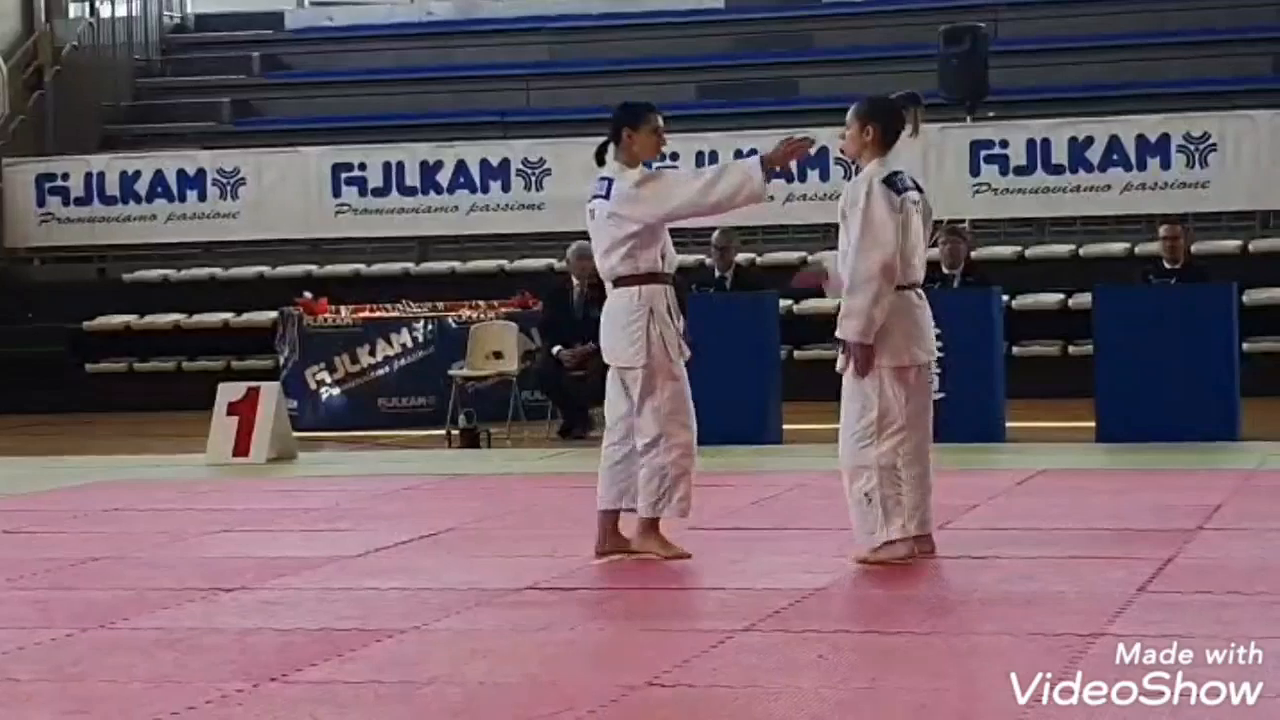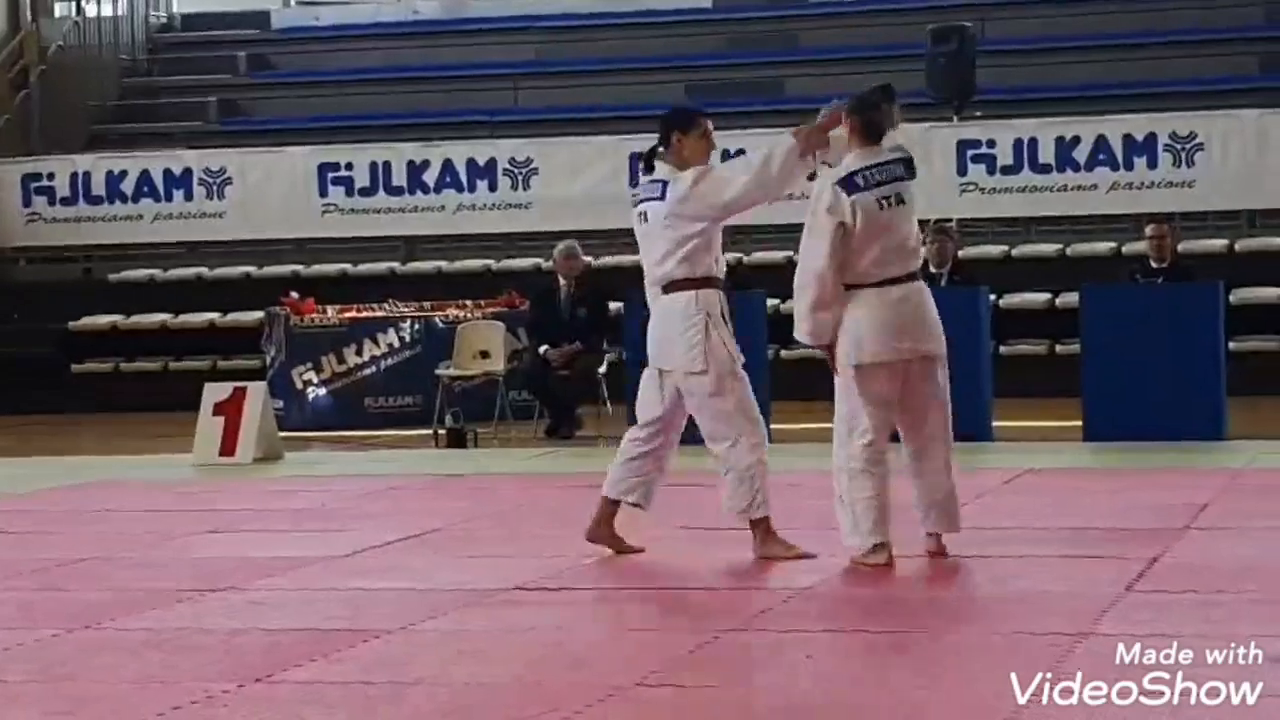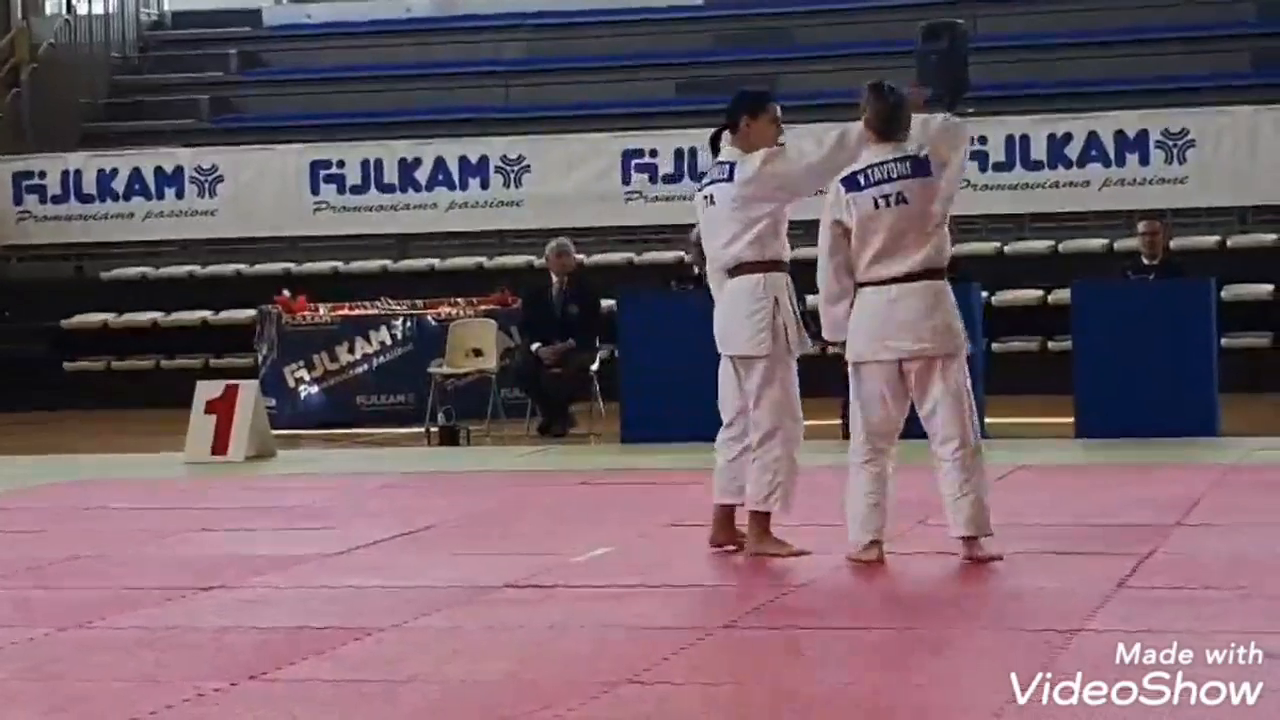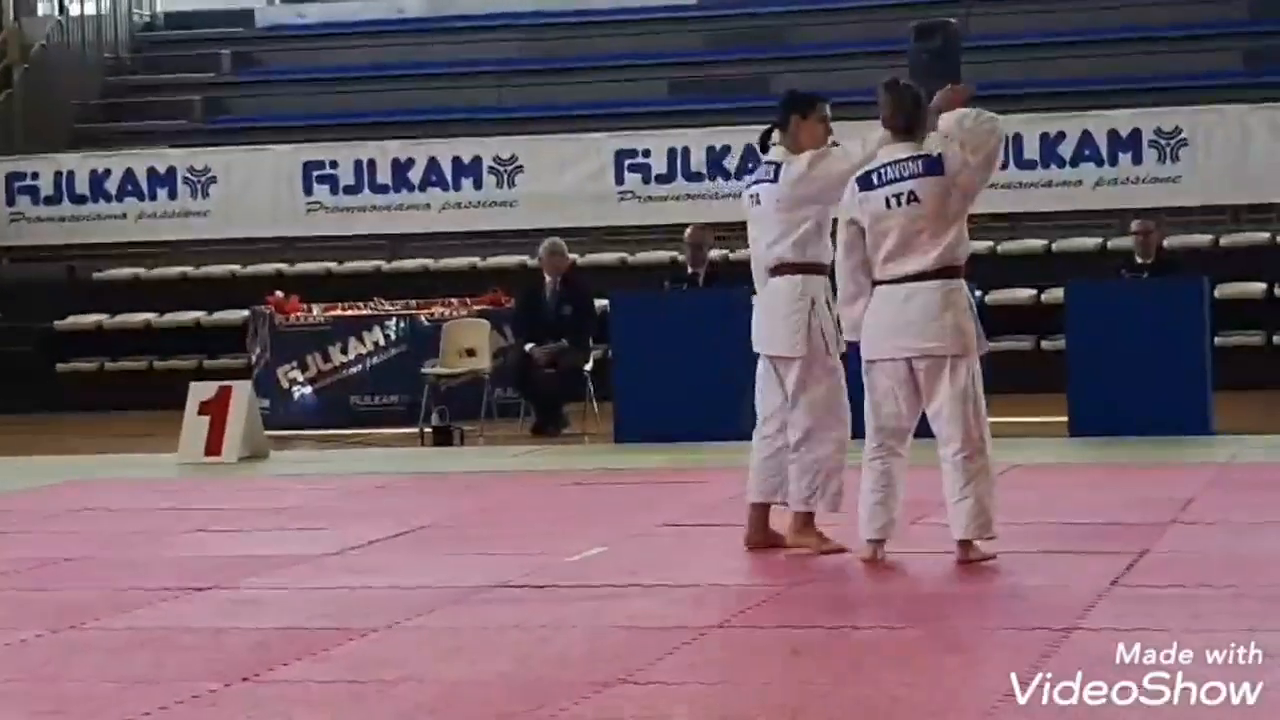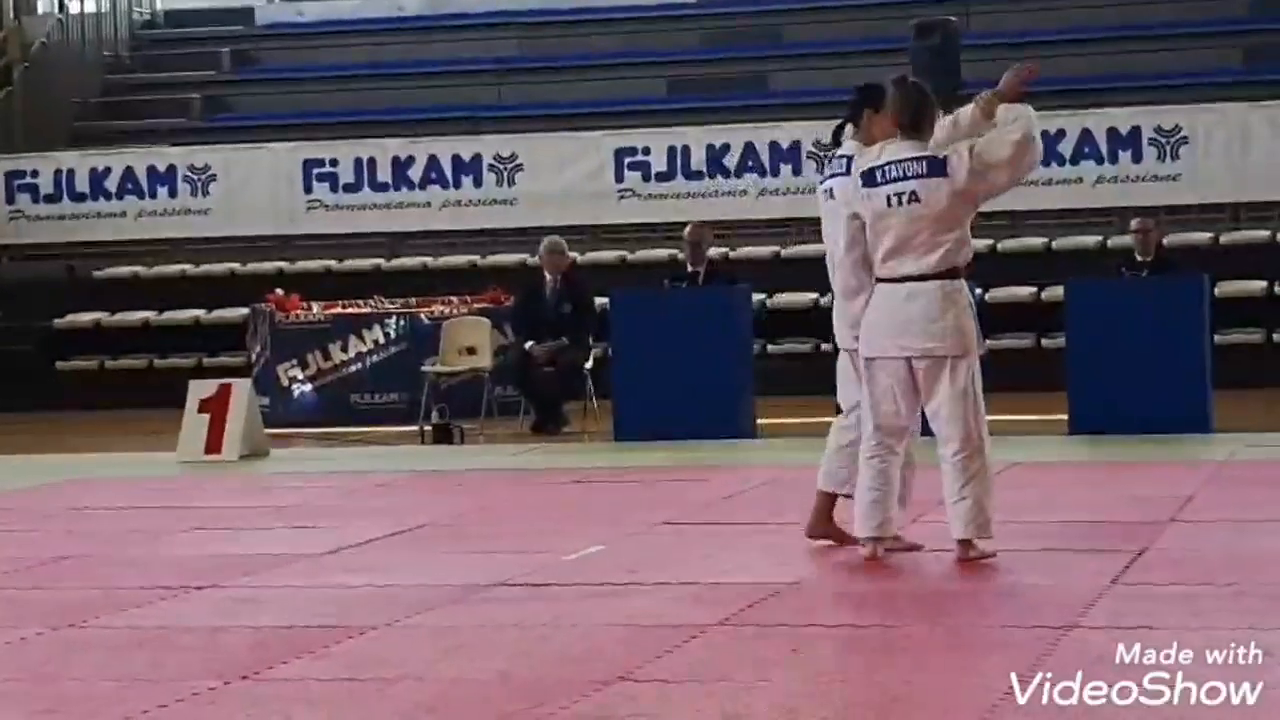
dt=0.4s
person 1, frame 1
left shoulder: (871, 185)
right shoulder: (908, 184)
left elbow: (872, 266)
left wrist: (858, 332)
right wrist: (831, 276)
left hip: (885, 325)
right hip: (912, 317)
left knee: (867, 438)
right knee: (908, 435)
left ankle: (889, 537)
right ankle: (917, 532)
person 1, frame 2
left shoulder: (833, 187)
right shoulder: (905, 166)
left elbow: (818, 267)
left wrist: (819, 331)
left hip: (865, 320)
right hip: (915, 310)
left knee: (861, 439)
right knee: (928, 432)
left ankle: (873, 543)
right ankle: (935, 532)
person 1, frame 3
left shoulder: (844, 187)
right shoulder: (932, 164)
left elbow: (832, 269)
right elbow: (954, 128)
left wrist: (840, 328)
right wrist: (909, 119)
left hip: (874, 317)
right hip: (929, 309)
left knee: (871, 440)
right knee: (954, 432)
left ankle: (868, 540)
right ankle: (971, 536)
person 1, frame 4
left shoulder: (860, 186)
right shoulder: (950, 163)
left elbow: (850, 270)
right elbow: (988, 126)
left wrist: (859, 327)
right wrist: (942, 114)
left hip: (886, 316)
right hip: (941, 309)
left knee: (884, 437)
right knee: (961, 434)
left ankle: (873, 538)
right ankle: (968, 537)
person 1, frame 5
left shoulder: (865, 179)
right shoulder: (957, 167)
right elbow: (1022, 141)
left wrist: (857, 322)
right wrist: (1004, 101)
left hip: (884, 313)
right hip: (941, 310)
left knee: (882, 434)
right knee: (960, 433)
left ankle: (872, 534)
right ankle: (967, 536)
person 2, frame 1
left shoulder: (612, 186)
right shoulder: (633, 187)
right elbow: (700, 189)
right wrist: (768, 161)
left hip: (628, 311)
right hip: (642, 314)
left knee: (626, 428)
right knee: (667, 426)
left ankle: (610, 533)
right ankle: (649, 530)
person 2, frame 2
left shoulder: (651, 193)
right shoulder: (689, 188)
right elbow: (753, 175)
right wrist: (811, 132)
left hip: (668, 317)
right hip: (696, 318)
left knee: (654, 428)
right knee: (739, 429)
left ankle: (603, 521)
right ankle: (763, 534)
person 2, frame 3
left shoulder: (712, 180)
right shoulder: (759, 170)
right elbow: (826, 154)
left hip: (733, 302)
right hip: (762, 300)
left knee: (740, 419)
right knee: (774, 421)
left ankle: (724, 524)
right ankle: (761, 532)
person 2, frame 4
left shoulder: (761, 177)
right shoulder: (806, 171)
right elbow: (869, 152)
left hip: (774, 302)
right hip: (801, 302)
left knee: (778, 419)
right knee: (821, 418)
left ankle: (758, 525)
right ankle: (803, 525)
person 2, frame 5
left shoulder: (838, 169)
right elbow: (940, 136)
right wrist: (997, 96)
left hip: (856, 301)
left knee: (859, 412)
left ankle: (823, 513)
person 3, frame 1
left shoulder: (604, 292)
right shoulder: (556, 293)
right elbow: (546, 329)
left wrist: (589, 348)
right wrist: (558, 351)
left hip: (595, 351)
right hip: (563, 351)
left knee: (597, 369)
right knee: (544, 369)
left ankle: (578, 418)
right ankle: (574, 417)
person 3, frame 2
left shoulder: (593, 292)
right shoulder: (543, 294)
left elbow: (600, 330)
right elbow: (533, 329)
left wrist: (575, 347)
right wrist: (545, 350)
left hip: (583, 350)
right hip: (551, 351)
left knee: (584, 368)
right knee: (531, 369)
left ankle: (566, 416)
right ankle: (560, 416)
person 3, frame 3
left shoulder: (585, 289)
right shoulder: (535, 290)
left elbow: (593, 327)
right elbow: (525, 327)
left wrist: (568, 345)
right wrist: (538, 348)
left hip: (576, 348)
right hip: (543, 348)
left knee: (576, 365)
right knee: (523, 365)
left ankle: (558, 414)
right ankle: (552, 413)
person 3, frame 4
left shoulder: (578, 289)
right shoulder: (529, 289)
left elbow: (586, 326)
right elbow: (518, 326)
left wrist: (562, 345)
right wrist: (531, 348)
left hip: (569, 347)
right hip: (536, 348)
left knee: (569, 364)
right knee: (517, 364)
left ankle: (551, 414)
right ankle: (547, 414)
person 3, frame 5
left shoulder: (578, 286)
right shoulder: (529, 287)
left elbow: (586, 324)
right elbow: (518, 323)
left wrist: (562, 343)
right wrist: (531, 345)
left hip: (569, 345)
right hip: (536, 345)
left knee: (570, 362)
right knee: (516, 362)
left ankle: (551, 412)
right ankle: (546, 412)
